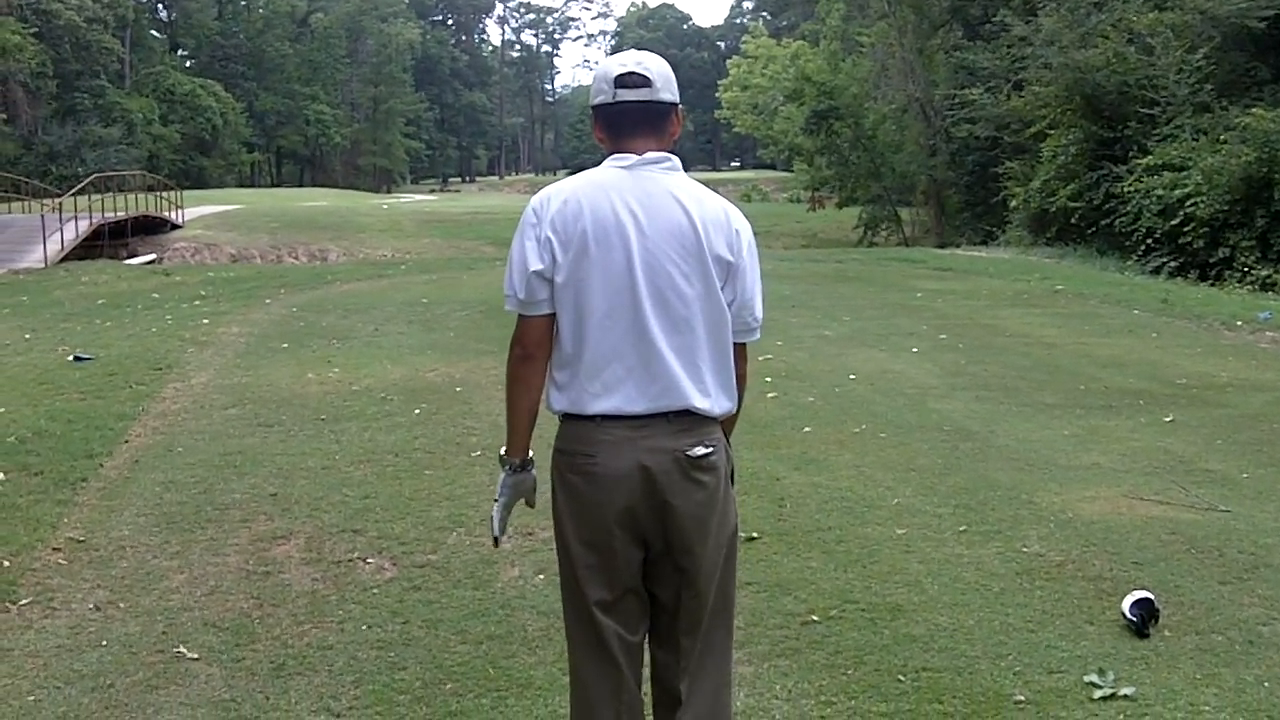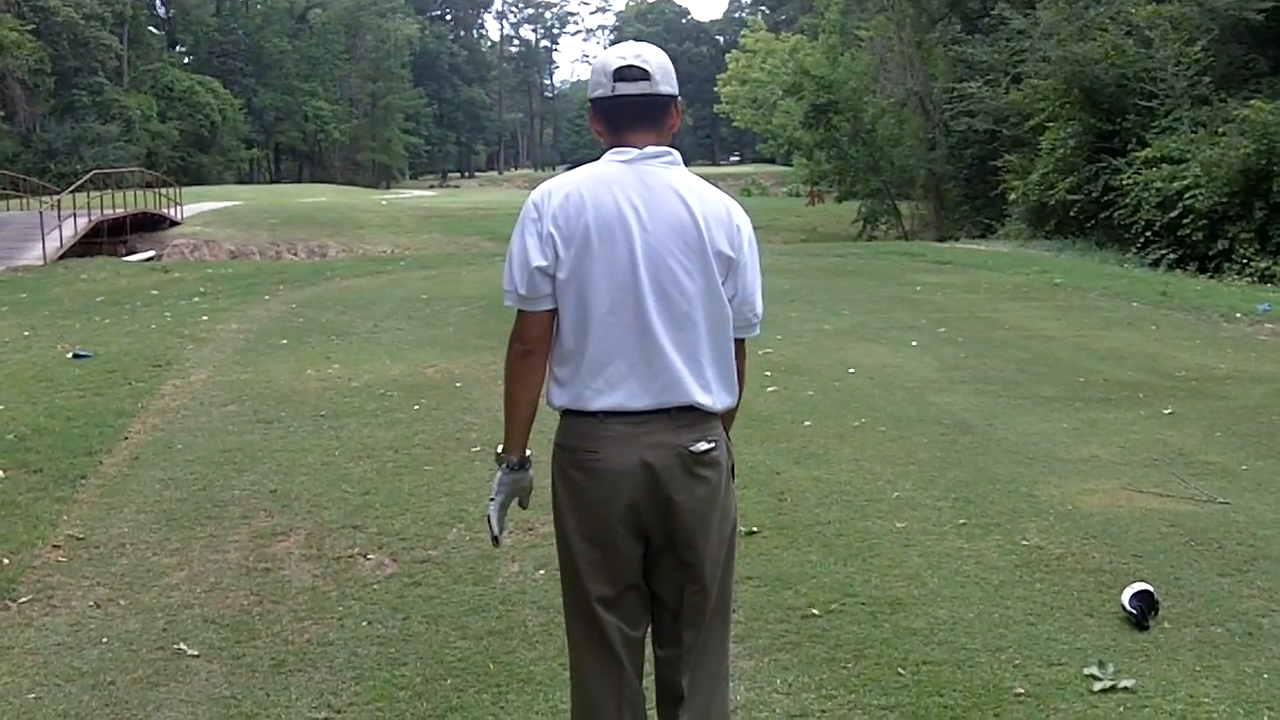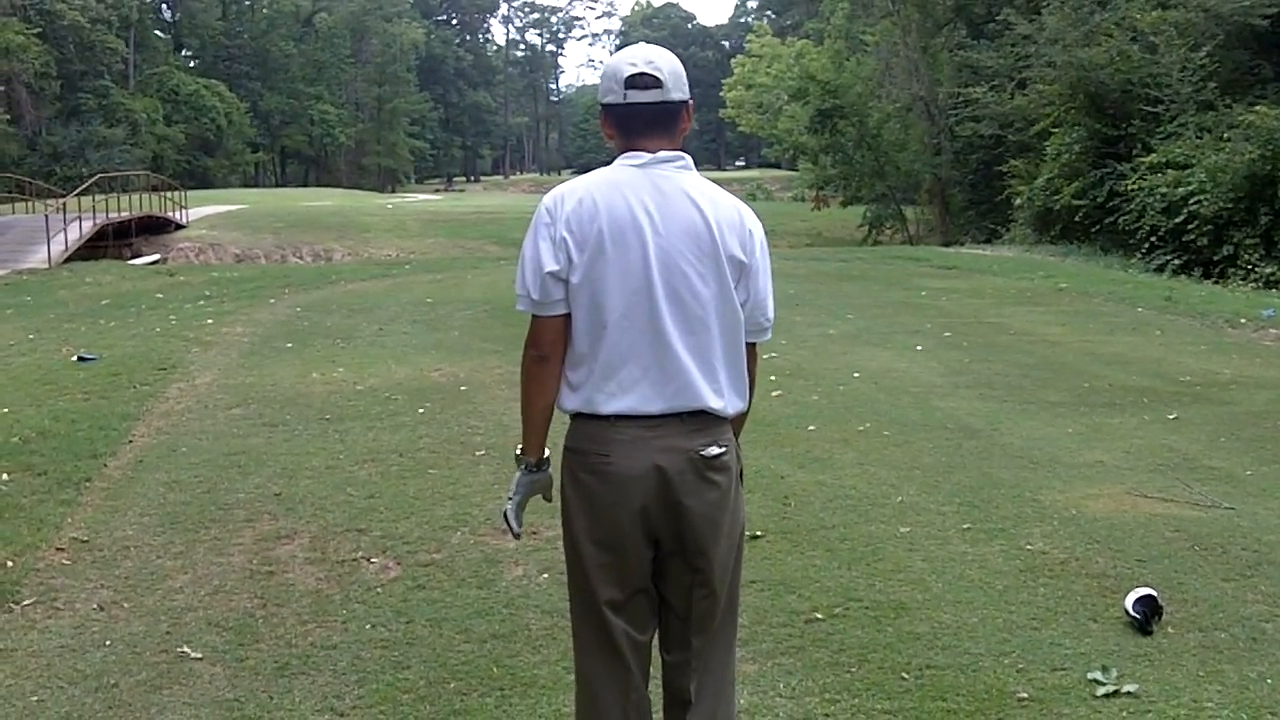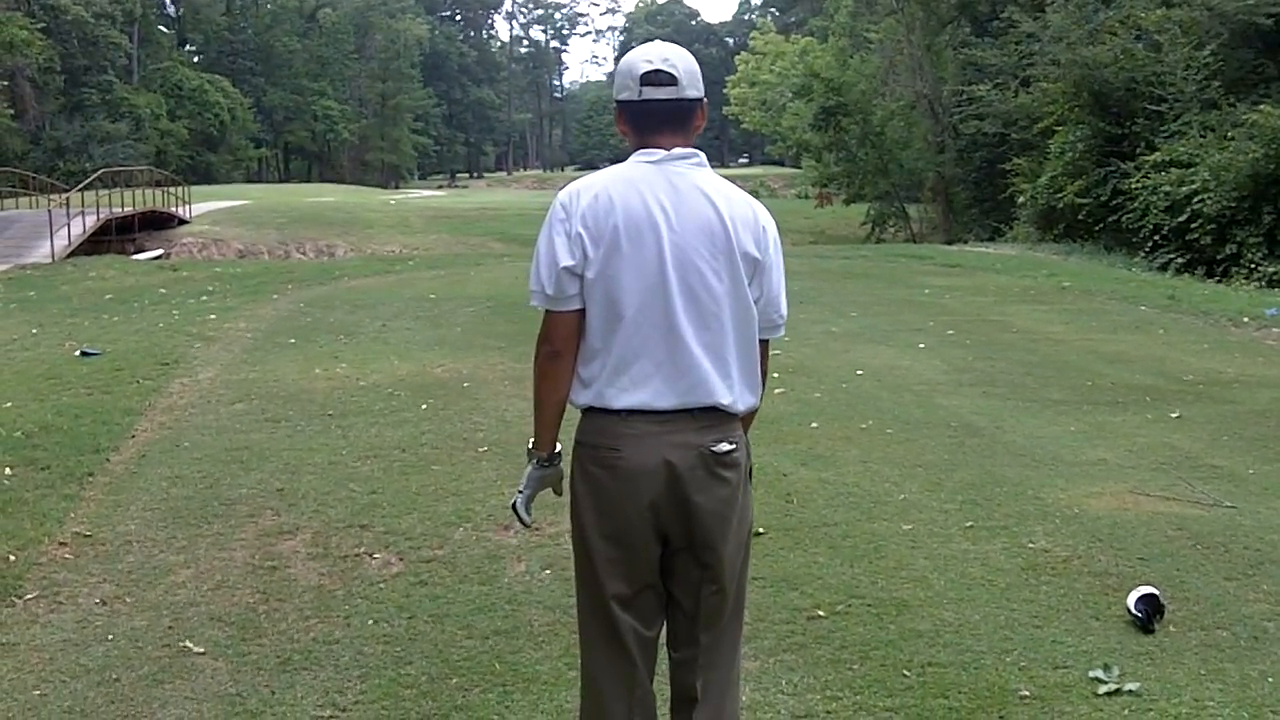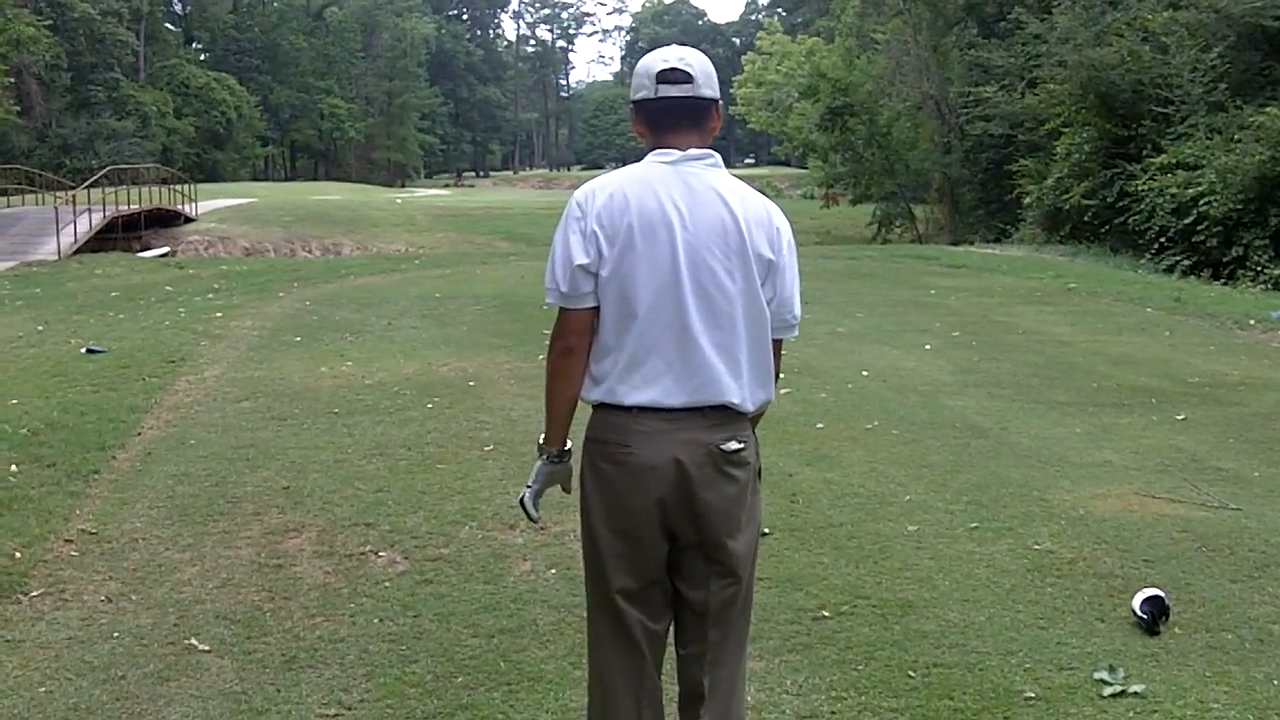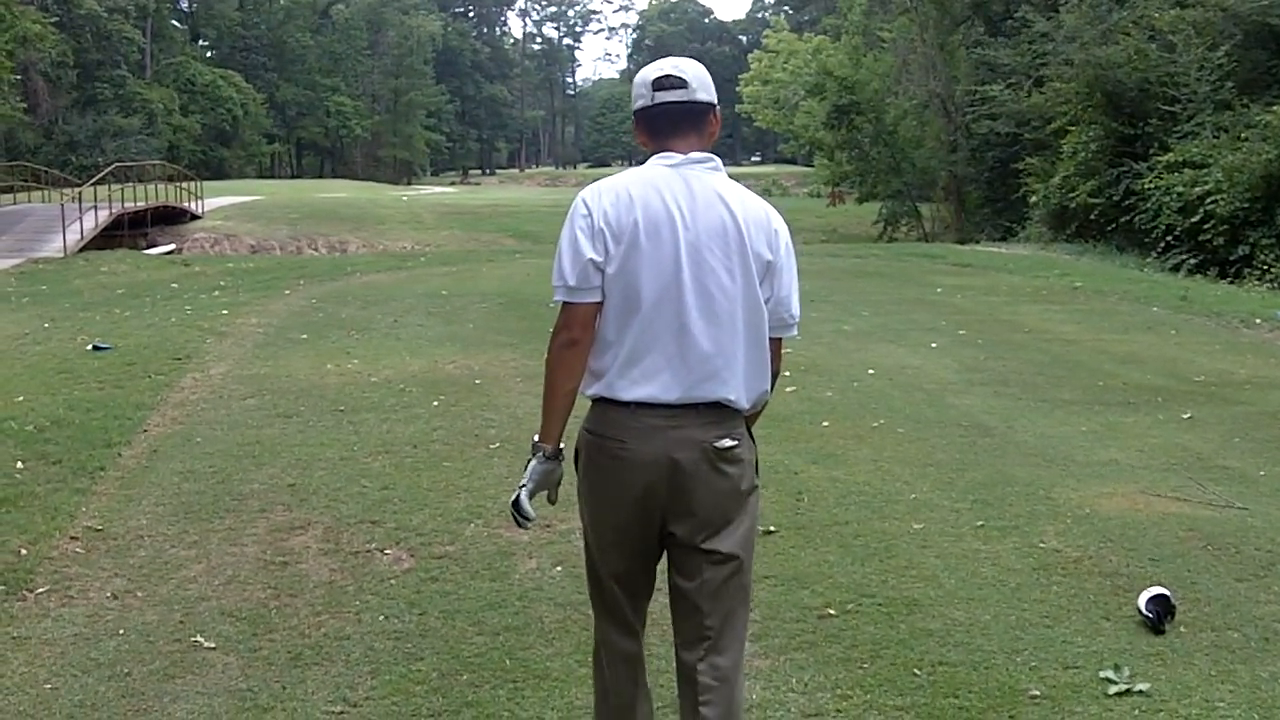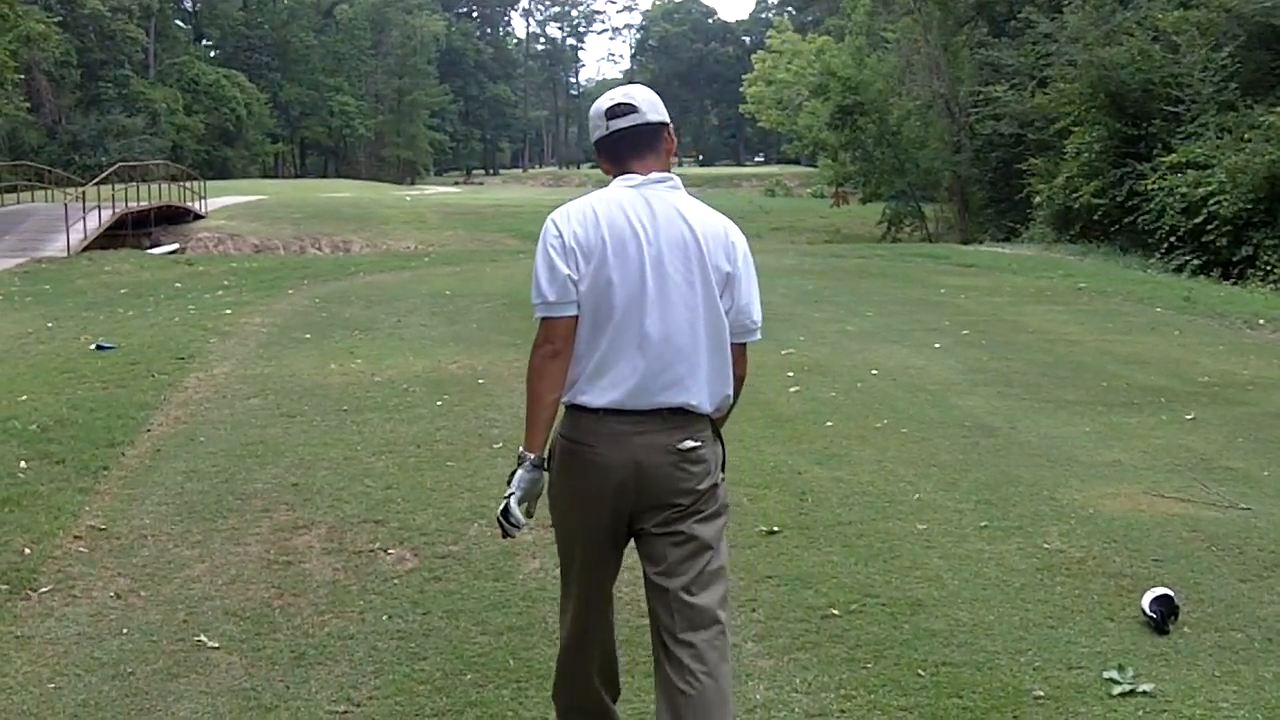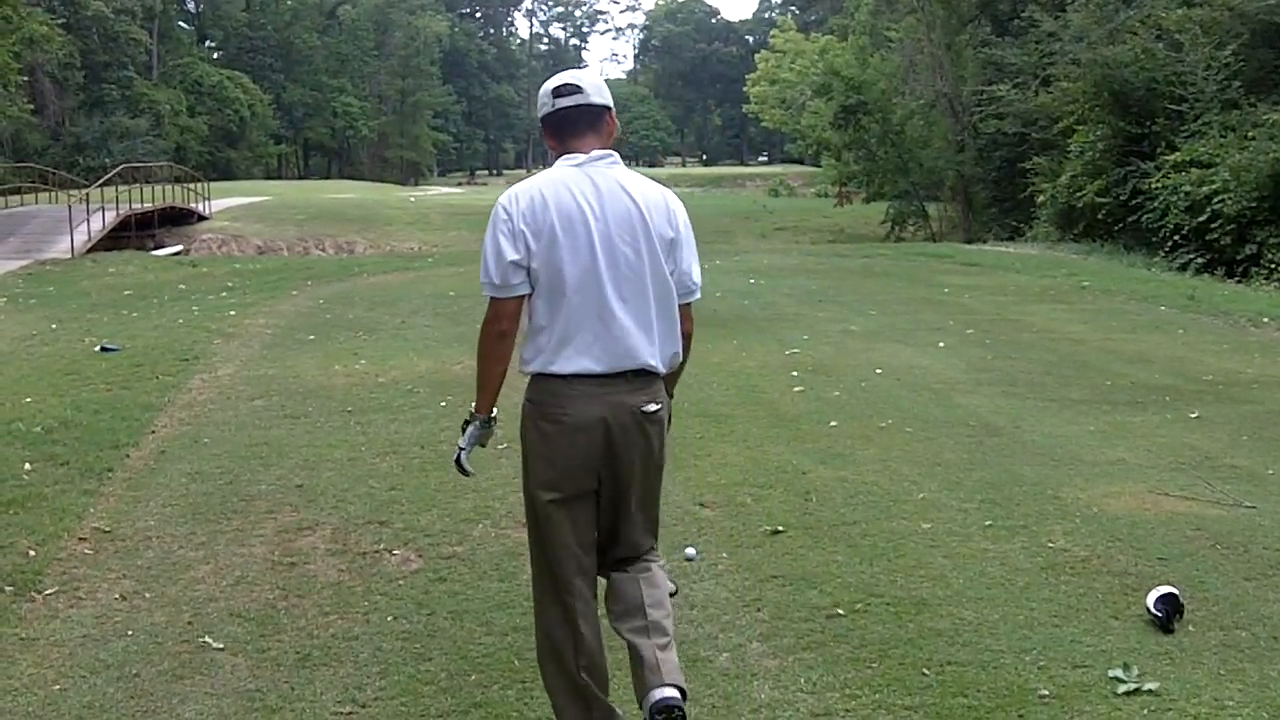
dt=0.3s
person 1, frame 1
left shoulder: (554, 208)
right shoulder: (721, 216)
left elbow: (531, 346)
right elbow: (736, 356)
left wrist: (516, 458)
left hip: (592, 453)
right hip: (691, 452)
left knee: (603, 646)
right knee: (694, 648)
person 1, frame 2
left shoulder: (555, 202)
right shoulder: (723, 210)
left elbow: (531, 342)
right elbow: (736, 349)
left wrist: (513, 458)
left hip: (593, 448)
right hip: (693, 448)
left knee: (604, 642)
right knee: (694, 640)
person 1, frame 3
left shoulder: (567, 207)
right shoulder: (733, 214)
left elbow: (546, 347)
right elbow: (747, 353)
left wrist: (532, 459)
left hip: (603, 452)
right hip: (703, 452)
left knee: (611, 644)
right knee: (701, 646)
person 1, frame 4
left shoulder: (582, 203)
right shoulder: (747, 212)
left elbow: (558, 343)
right elbow: (759, 349)
left wrist: (544, 453)
left hip: (613, 447)
right hip: (713, 449)
left knee: (616, 643)
right knee: (709, 643)
person 1, frame 5
left shoulder: (599, 201)
right shoulder: (762, 214)
left elbow: (571, 341)
right elbow: (770, 351)
left wrist: (553, 448)
left hip: (622, 444)
right hip: (722, 447)
left knee: (625, 641)
right knee: (715, 644)
person 1, frame 6
left shoulder: (602, 202)
right shoulder: (762, 217)
left elbow: (574, 334)
right elbow: (770, 355)
left wrist: (547, 447)
left hip: (620, 438)
right hip: (718, 445)
left knee: (619, 620)
right knee: (713, 639)
person 1, frame 7
left shoulder: (572, 222)
right shoulder: (721, 231)
left elbow: (554, 348)
right elbow: (736, 363)
left wrist: (531, 458)
left hip: (592, 442)
right hip: (685, 448)
left knee: (587, 603)
right knee: (696, 630)
person 1, frame 8
left shoulder: (523, 202)
right shoulder: (661, 200)
left elbow: (502, 323)
right elbow: (683, 324)
left wrist: (482, 414)
left hip: (559, 406)
right hip: (640, 401)
left knee: (566, 576)
right knee: (634, 558)
